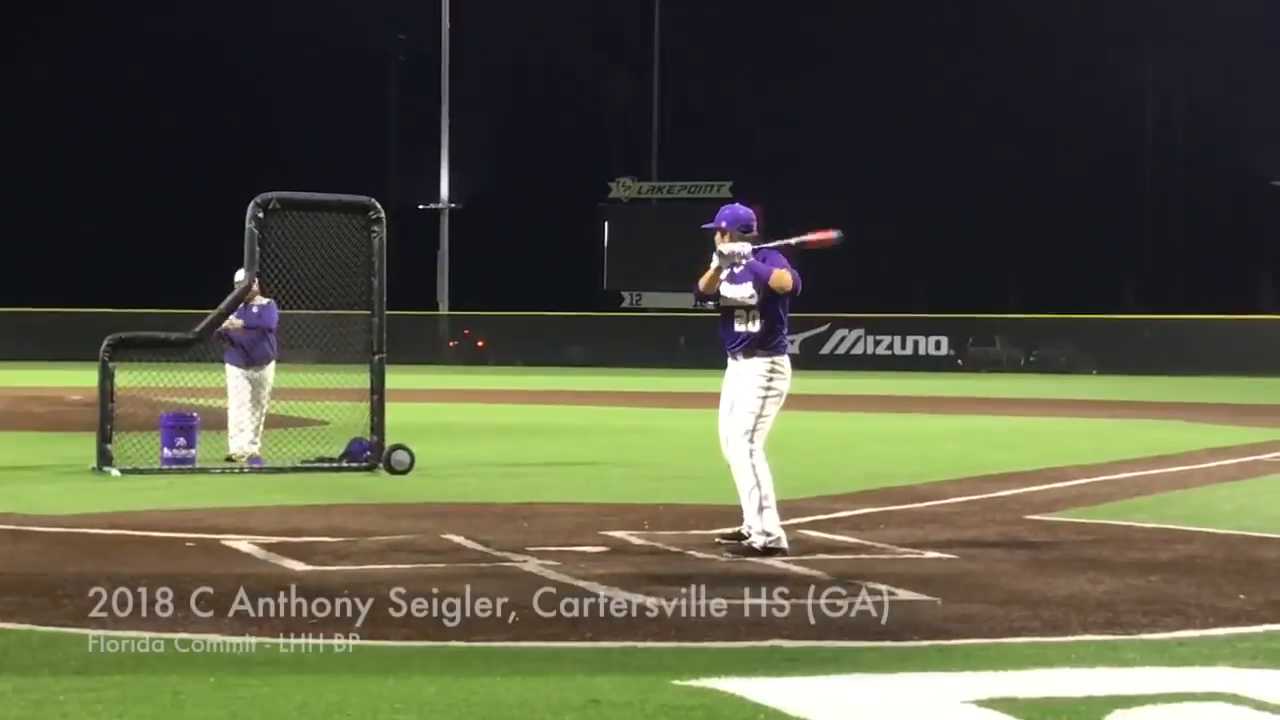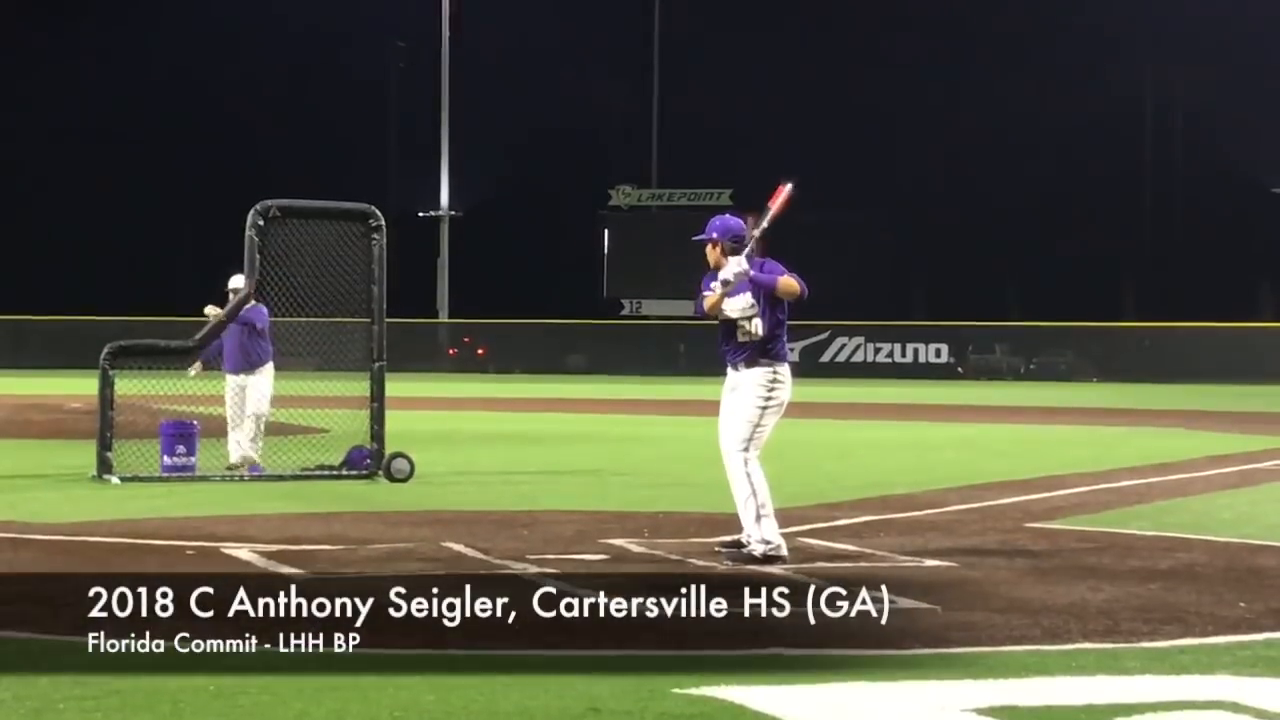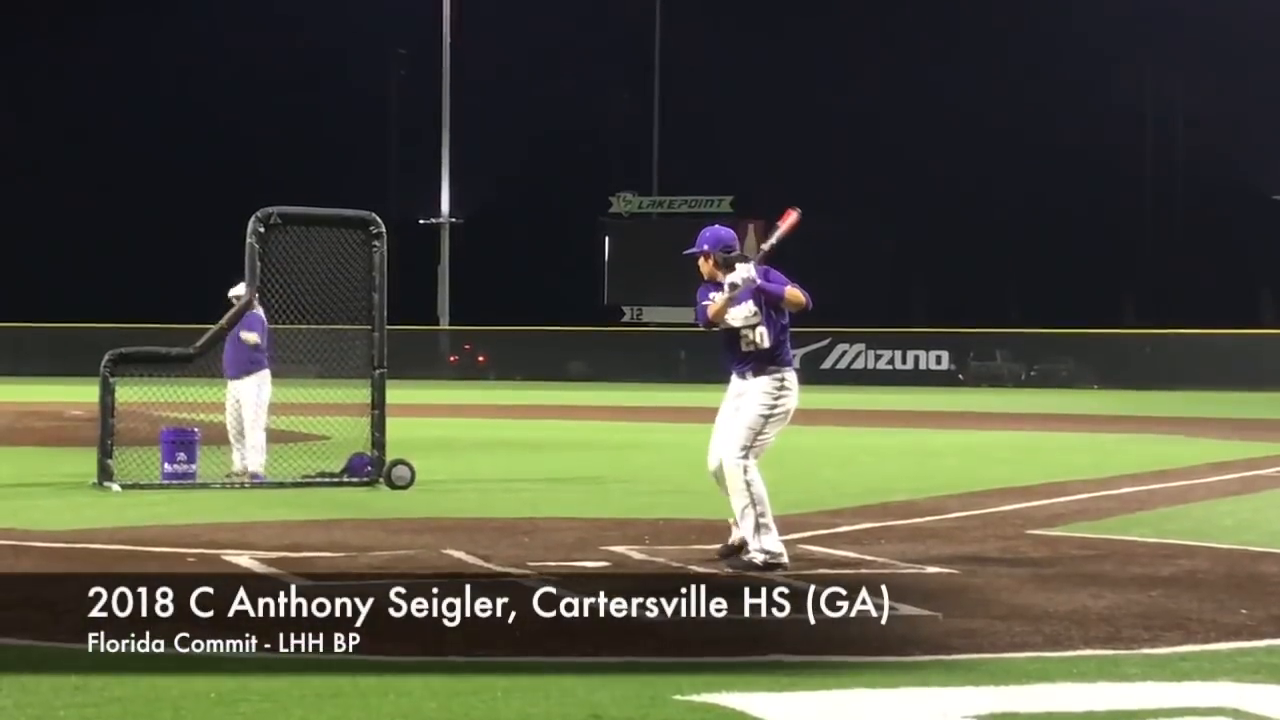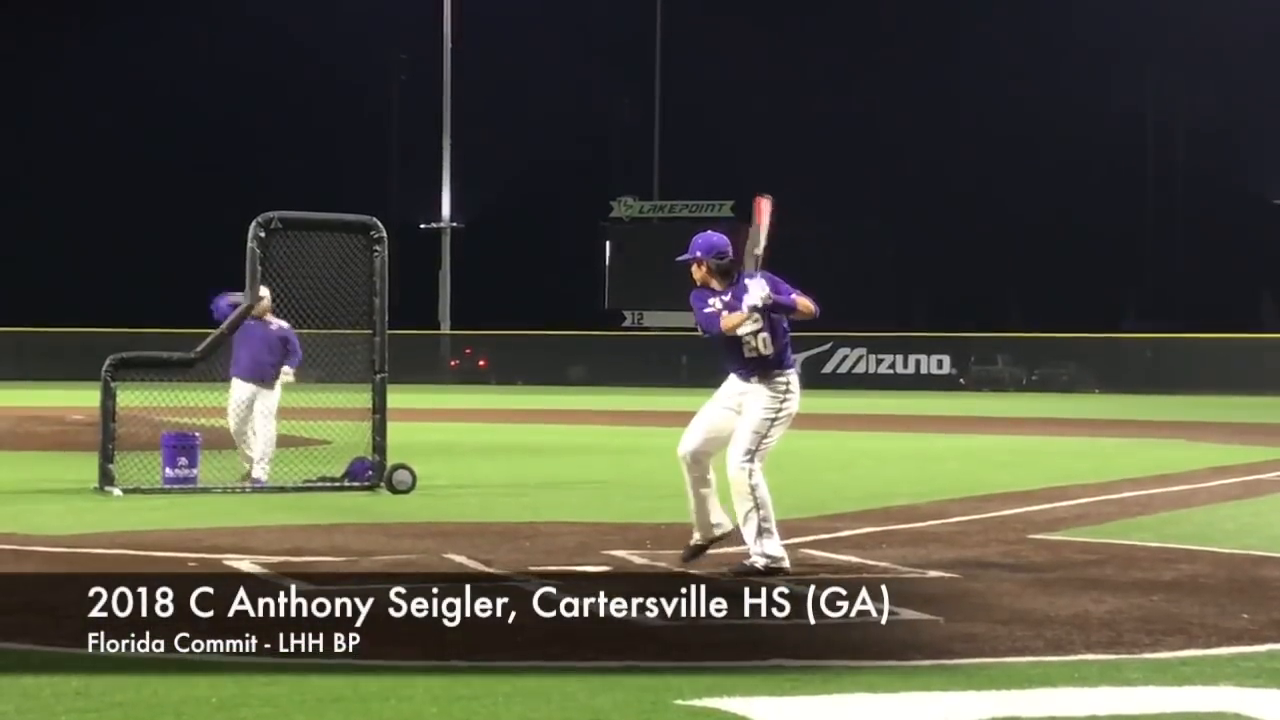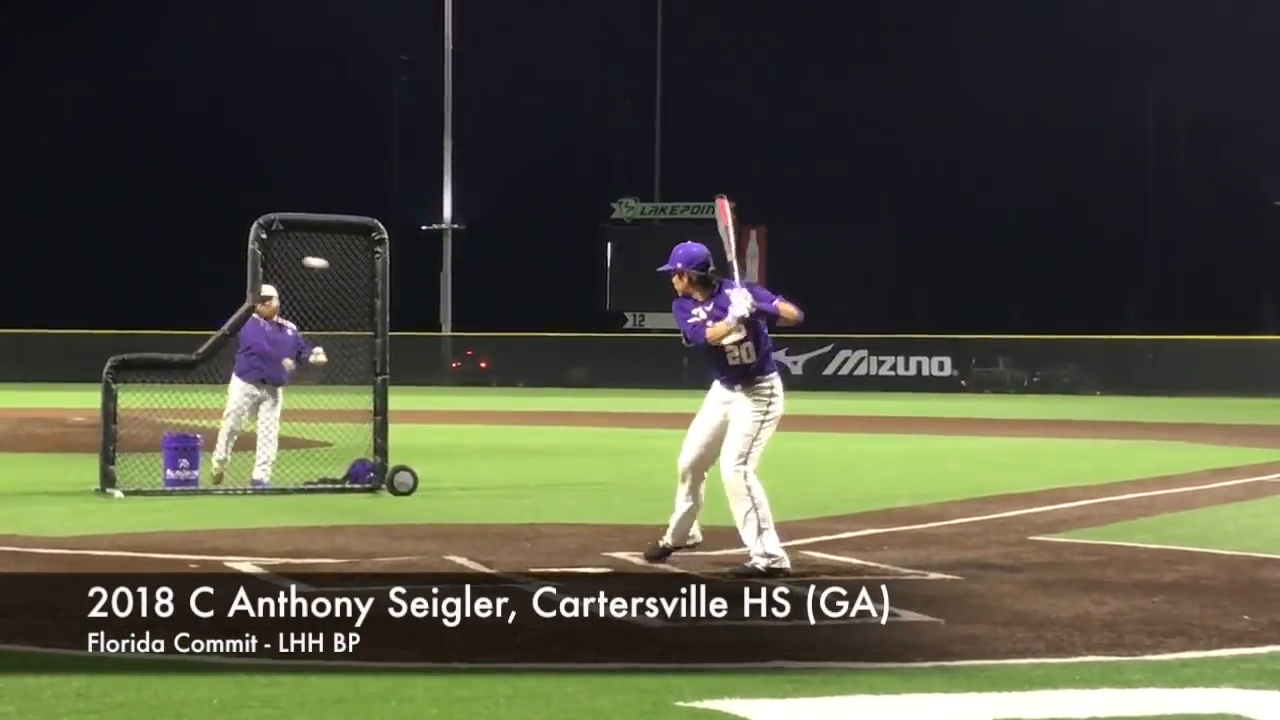
dt=0.3s
person 1, frame 1
left shoulder: (768, 259)
right shoulder: (723, 267)
left elbow: (791, 284)
right elbow: (703, 291)
left wrist: (748, 261)
right wrist: (720, 263)
left hip: (765, 367)
right hip: (737, 366)
left knee: (745, 445)
right knee: (731, 446)
left ankle: (769, 536)
right ankle: (753, 526)
person 1, frame 2
left shoulder: (763, 268)
right shoulder: (713, 278)
left elbow: (797, 290)
right elbow: (706, 309)
left wrist: (750, 276)
right wrist: (723, 287)
left hip: (765, 376)
right hip: (736, 376)
left knee: (740, 454)
right knee: (733, 455)
left ankle: (768, 544)
right ankle: (753, 534)
person 1, frame 3
left shoulder: (762, 274)
right shoulder: (709, 291)
left elbow: (802, 302)
right elbow: (708, 318)
left wrist: (758, 285)
right wrist: (730, 292)
left hip: (773, 383)
right hip: (740, 383)
left knee: (737, 459)
right knee: (718, 462)
left ankle: (768, 552)
right ankle: (747, 533)
person 1, frame 4
left shoulder: (760, 281)
right shoulder: (701, 296)
left elbow: (810, 310)
right elbow: (719, 327)
left wrist: (771, 300)
right wrist: (748, 308)
left hip: (774, 387)
right hip: (737, 384)
left knee: (742, 463)
right knee: (691, 449)
left ankle: (770, 556)
right ankle: (710, 528)
person 1, frame 5
left shoulder: (742, 291)
right shoulder: (682, 305)
left elbow: (795, 315)
right elbow: (705, 336)
left wrist: (757, 309)
right wrist: (734, 318)
left hip: (759, 391)
right hip: (724, 391)
left knee: (737, 470)
right knee: (690, 462)
left ankle: (771, 557)
right ankle: (680, 537)
person 2, frame 1
left shoulder: (267, 306)
left elbow: (269, 323)
right elbow: (221, 332)
left wrist: (242, 324)
right wrist: (222, 325)
left hip: (263, 367)
right hip: (236, 367)
left knee: (258, 410)
right knee: (238, 408)
left ankle: (252, 449)
right ankle: (238, 451)
person 2, frame 2
left shoulder: (258, 310)
left elbow: (249, 320)
right elbow: (220, 343)
left wrist: (222, 315)
right wrist: (202, 361)
left hip: (259, 372)
right hip: (233, 375)
left knee: (256, 412)
right knee: (235, 419)
left ankle: (251, 456)
right ankle: (238, 460)
person 2, frame 3
left shoulder: (252, 317)
right shoulder: (249, 314)
left elbow: (252, 331)
left wrist: (248, 336)
left hip: (254, 379)
right hip: (235, 381)
left knee: (253, 422)
right knee: (235, 426)
left ankle: (255, 470)
right ankle: (241, 468)
person 2, frame 4
left shoulder: (282, 328)
right shoulder: (242, 321)
left elbow: (295, 352)
left wrist: (289, 368)
left hip: (268, 387)
right hip: (241, 385)
left knee: (265, 431)
right knee: (237, 427)
left ankle: (259, 474)
right ankle: (252, 462)
person 2, frame 5
left shoulder: (290, 329)
right shoulder: (252, 323)
left elbow: (303, 350)
right elbow: (259, 347)
left wrist: (314, 356)
right wrist: (281, 360)
left hip: (273, 389)
right hip: (245, 384)
left knee: (269, 433)
right knee: (231, 425)
left ankle: (261, 476)
right ankle: (218, 464)
